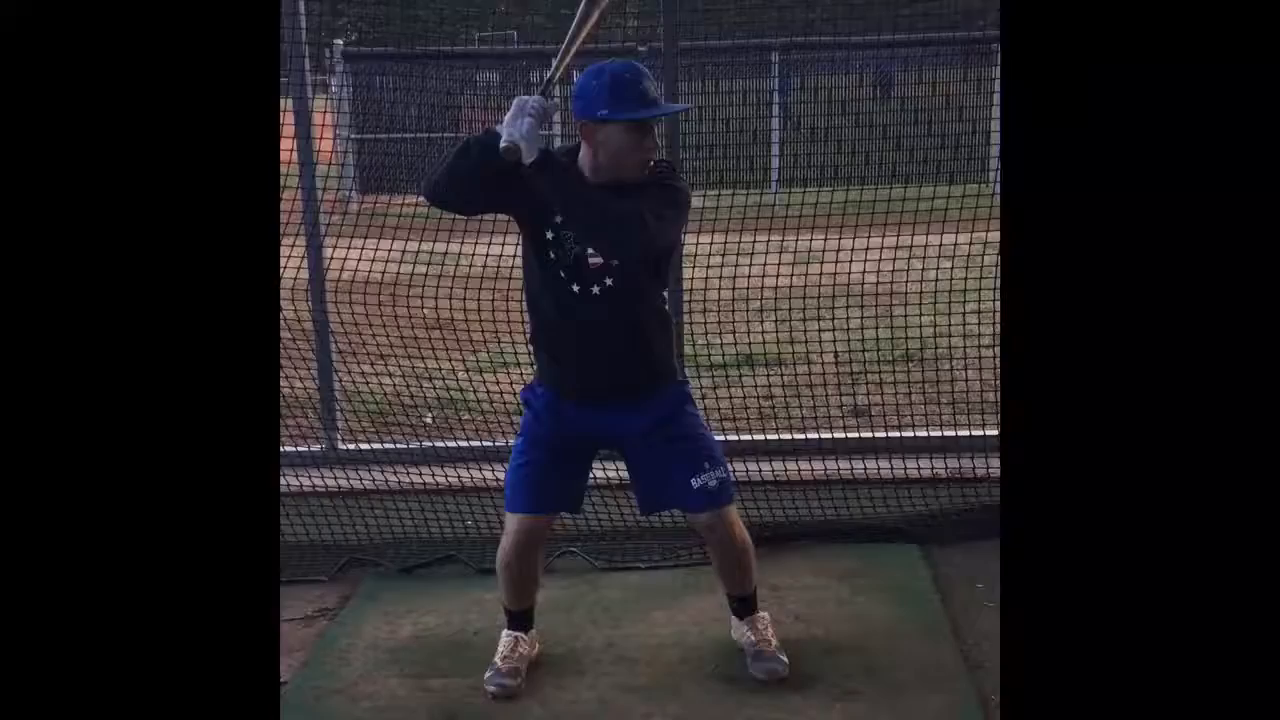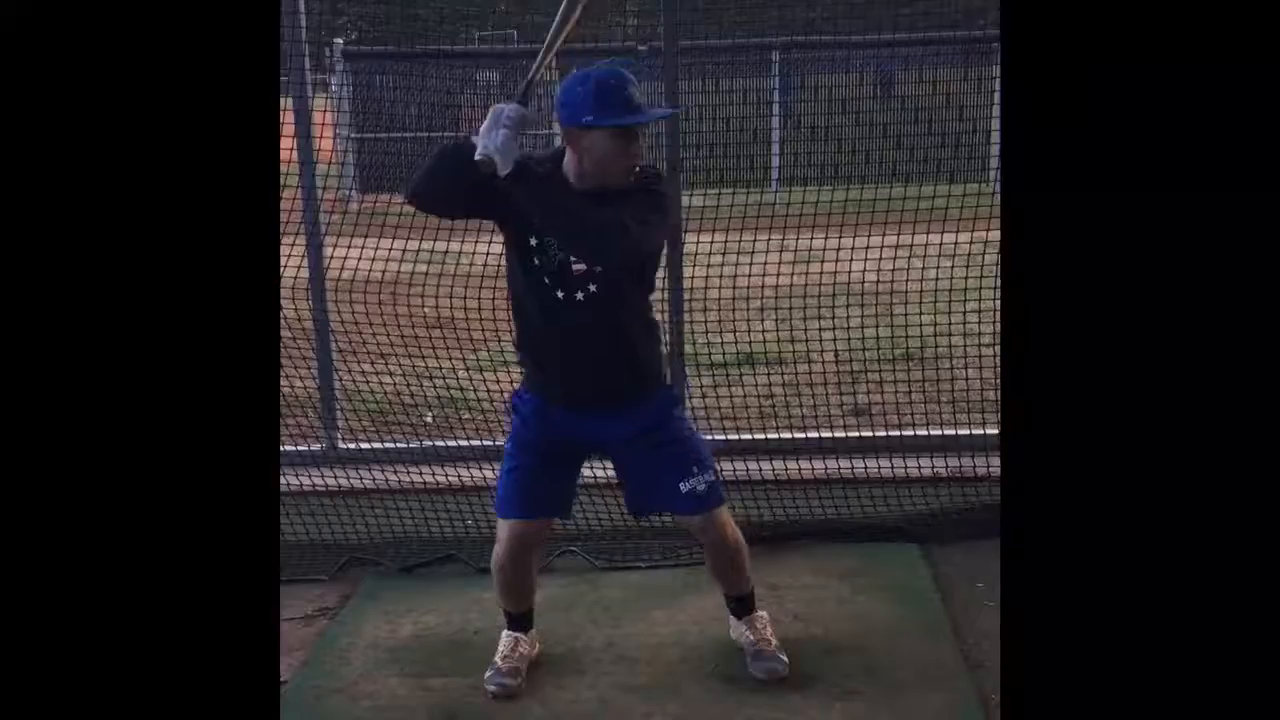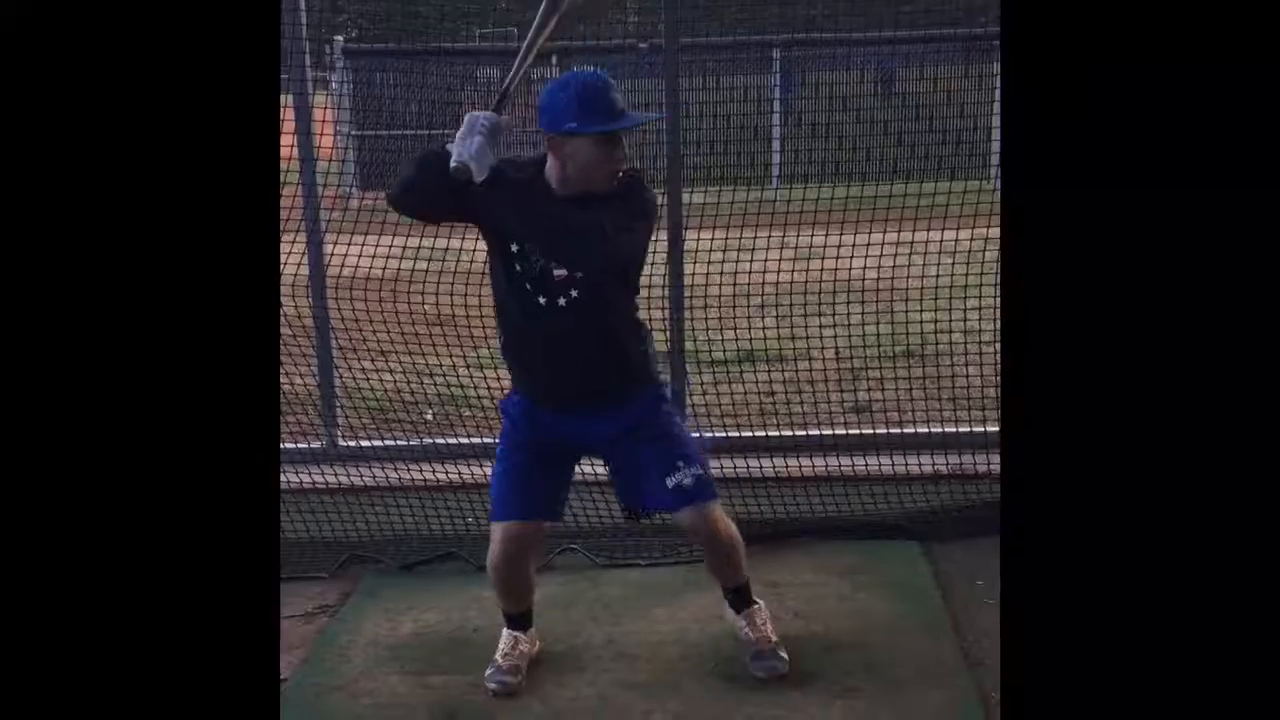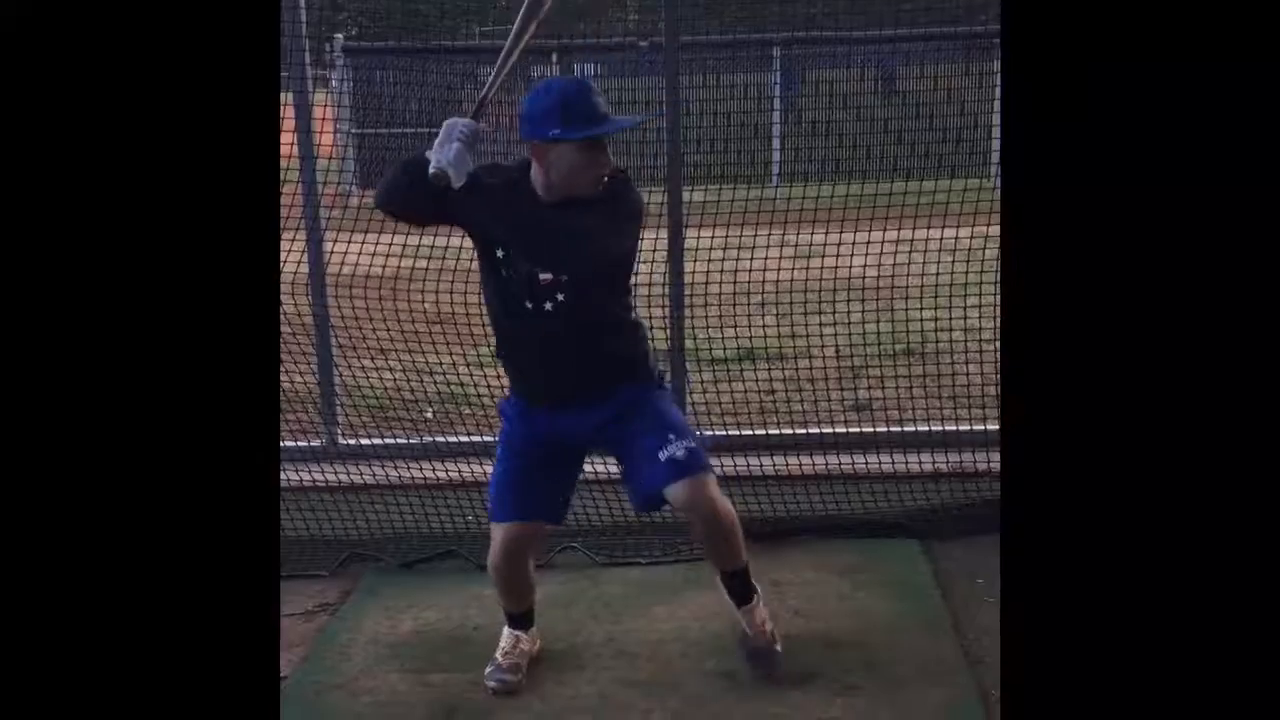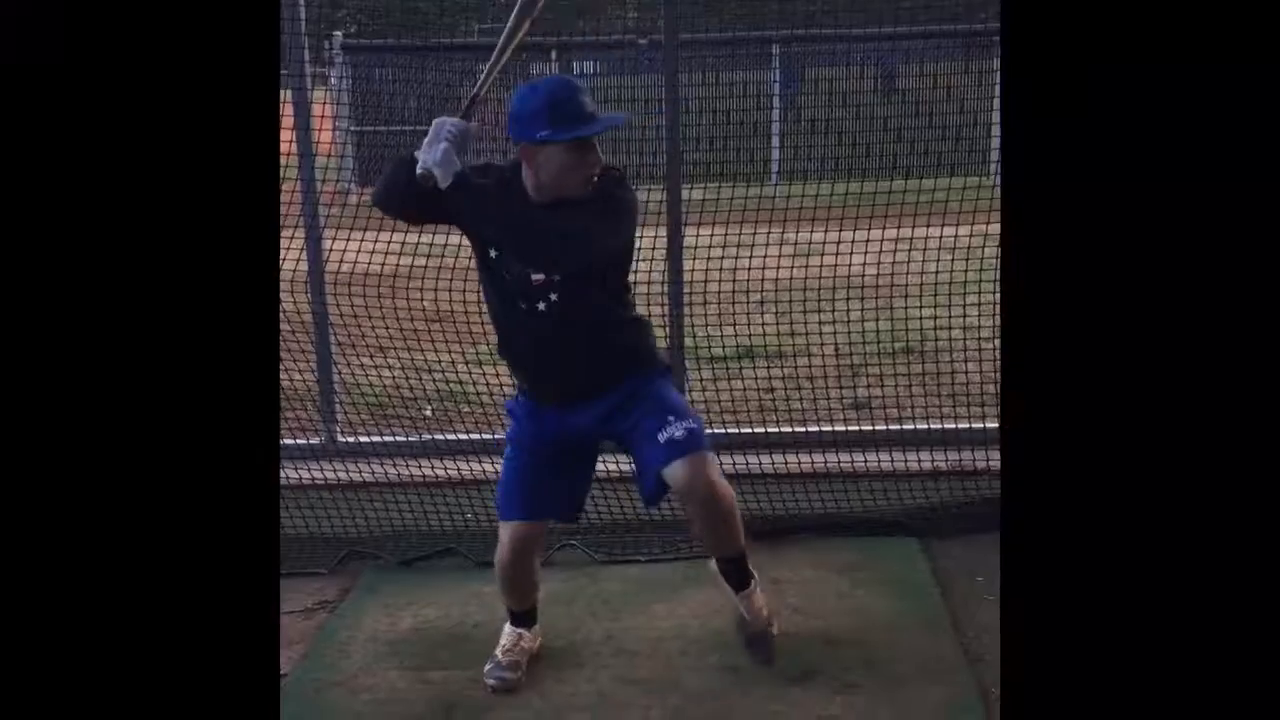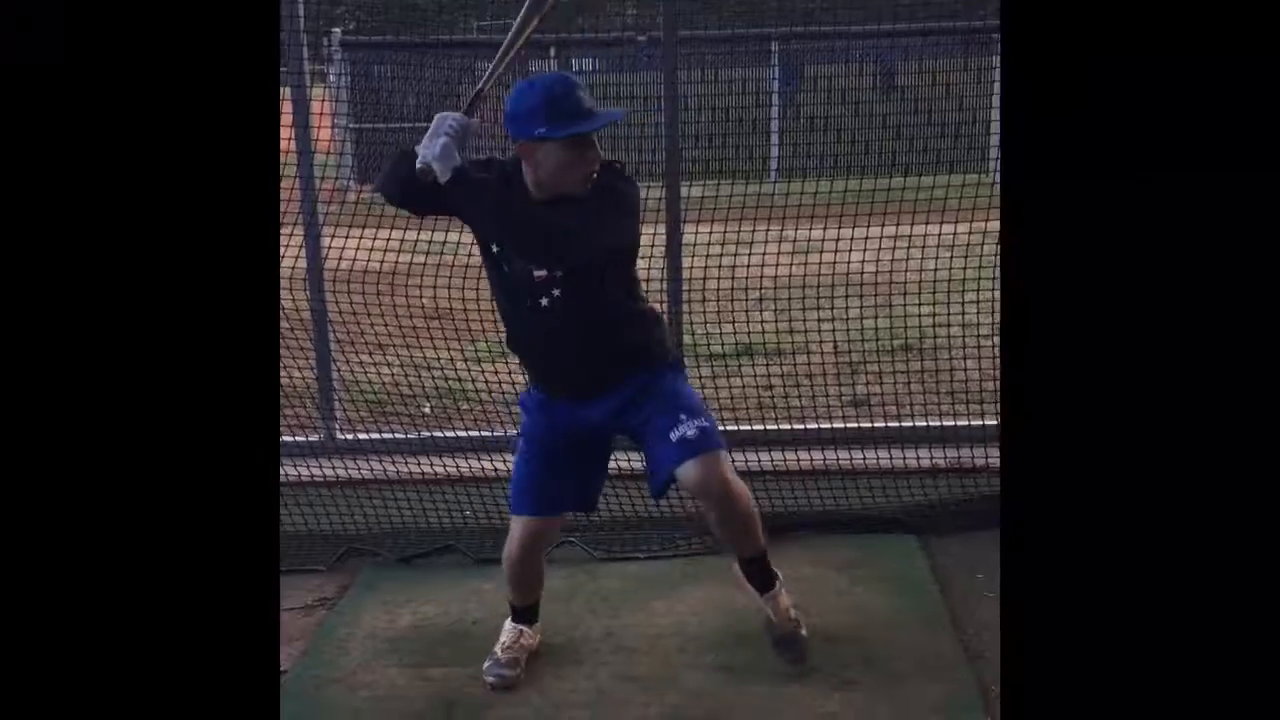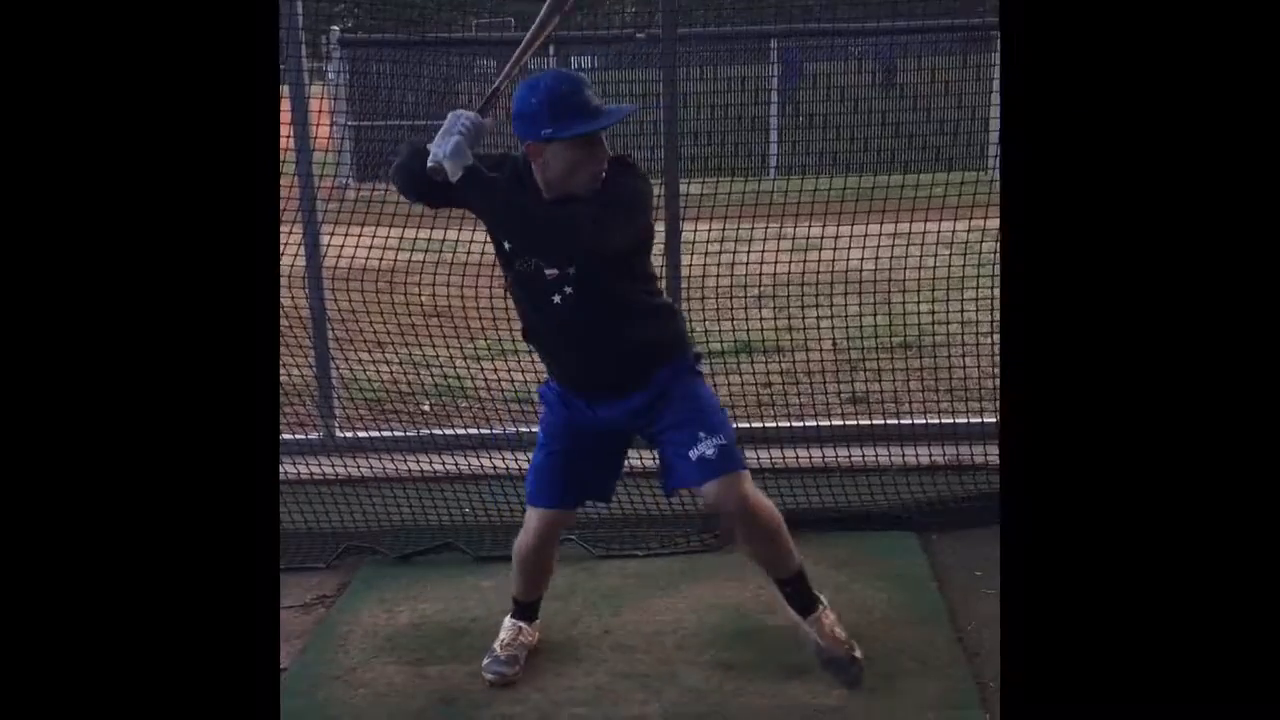
dt=0.1s
person 1, frame 1
left shoulder: (664, 188)
right shoulder: (534, 175)
left elbow: (633, 241)
right elbow: (441, 190)
left wrist: (540, 165)
right wrist: (499, 139)
left hip: (650, 393)
right hip: (561, 395)
left knee: (720, 521)
right knee: (522, 532)
left ankle: (748, 619)
right ankle: (519, 633)
person 1, frame 2
left shoulder: (647, 194)
right shoulder: (519, 179)
left elbow: (611, 248)
right elbow: (422, 193)
left wrist: (516, 174)
right wrist: (480, 147)
left hip: (637, 398)
right hip: (548, 401)
left knee: (711, 522)
right knee: (516, 536)
left ankle: (747, 619)
right ankle: (518, 634)
person 1, frame 3
left shoulder: (631, 198)
right shoulder: (510, 183)
left elbow: (586, 249)
right elbow: (406, 197)
left wrist: (488, 180)
right wrist: (453, 156)
left hip: (627, 395)
right hip: (539, 403)
left knee: (705, 520)
right knee: (510, 541)
left ankle: (746, 612)
right ankle: (519, 631)
person 1, frame 4
left shoulder: (618, 200)
right shoulder: (496, 186)
left elbow: (566, 251)
right elbow: (392, 200)
left wrist: (467, 186)
right wrist: (435, 162)
left hip: (625, 388)
right hip: (538, 403)
left knee: (701, 500)
right knee: (510, 541)
left ankle: (746, 602)
right ankle: (520, 631)
person 1, frame 5
left shoulder: (610, 197)
right shoulder: (488, 187)
left elbow: (556, 249)
right elbow: (389, 199)
left wrist: (456, 188)
right wrist: (423, 163)
left hip: (630, 379)
right hip: (546, 399)
left knee: (698, 481)
right knee: (517, 538)
left ankle: (742, 585)
right ankle: (522, 629)
person 1, frame 6
left shoulder: (614, 192)
right shoulder: (492, 181)
left elbow: (556, 245)
right elbow: (393, 188)
left wrist: (456, 180)
right wrist: (425, 157)
left hip: (642, 374)
right hip: (557, 394)
left knee: (713, 481)
right knee: (527, 534)
left ankle: (766, 587)
right ankle: (522, 625)
person 1, frame 7
left shoulder: (624, 188)
right shoulder: (503, 178)
left elbow: (567, 242)
right elbow: (408, 179)
left wrist: (466, 175)
right wrist: (437, 151)
left hip: (660, 375)
right hip: (576, 390)
left knee: (732, 497)
right knee: (541, 526)
left ankle: (811, 613)
right ankle: (522, 621)
